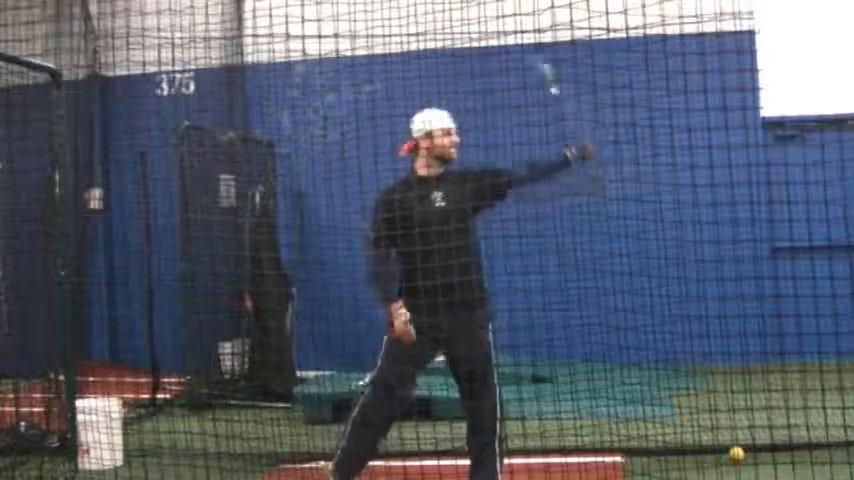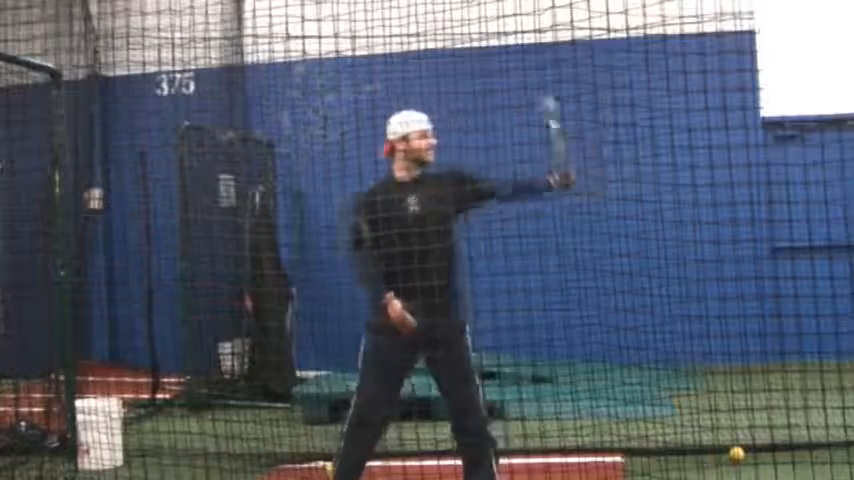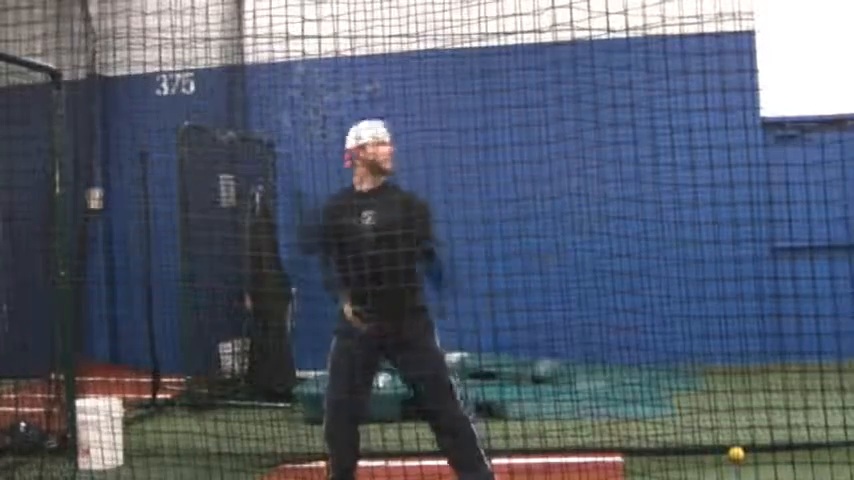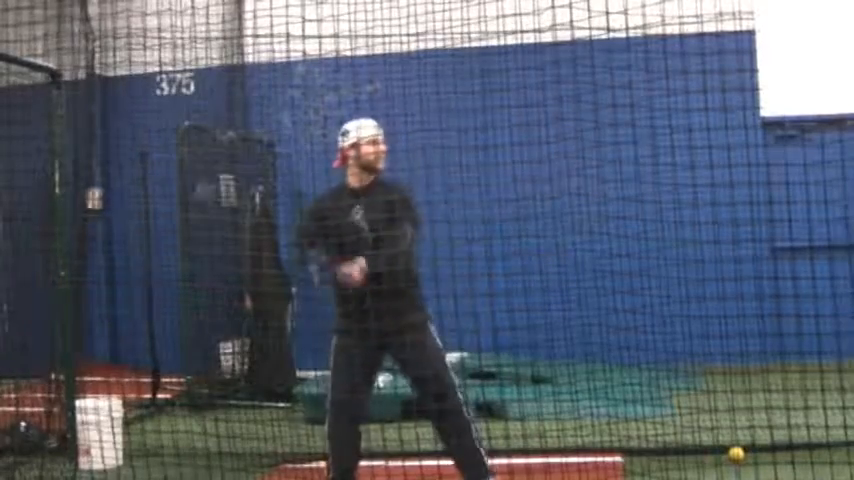
dt=0.3s
person 1, frame 1
left shoulder: (468, 183)
right shoulder: (394, 197)
left elbow: (522, 177)
right elbow: (380, 257)
left wrist: (571, 157)
right wrist: (394, 305)
left hip: (467, 313)
right hip: (417, 316)
left knee: (482, 399)
right knee: (383, 395)
person 1, frame 2
left shoulder: (447, 186)
right shoulder: (370, 200)
left elbow: (500, 191)
right elbow: (363, 259)
left wrist: (551, 182)
right wrist: (387, 298)
left hip: (443, 316)
right hip: (392, 318)
left knee: (466, 401)
right knee: (369, 405)
person 1, frame 3
left shoulder: (407, 203)
right shoulder: (335, 209)
left elbow: (428, 256)
right elbow: (325, 262)
right wrist: (343, 299)
left hip: (408, 321)
right hip: (357, 325)
left knee: (442, 401)
right knee: (340, 408)
person 1, frame 4
left shoulder: (396, 195)
right shoulder: (326, 204)
left elbow: (402, 243)
right elbow: (308, 246)
left wrist: (366, 264)
right wrist: (316, 256)
left hip: (405, 316)
right hip: (354, 322)
left knee: (443, 396)
right knee: (343, 407)
